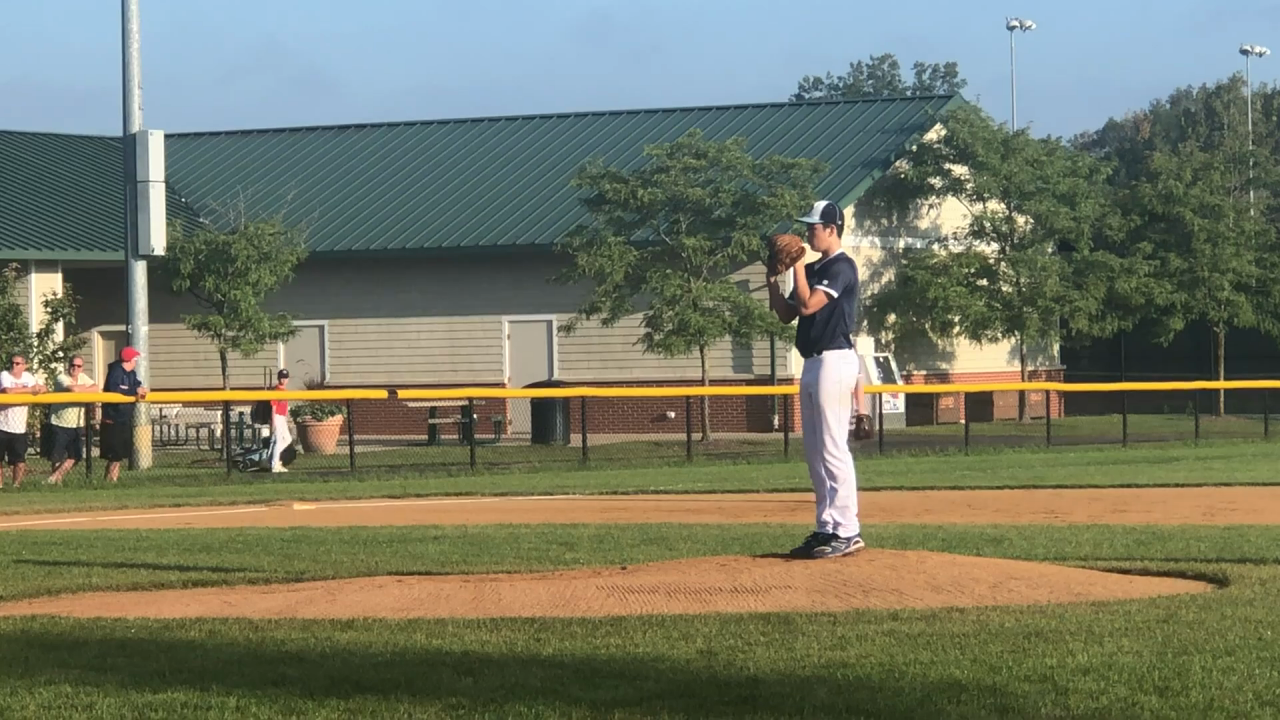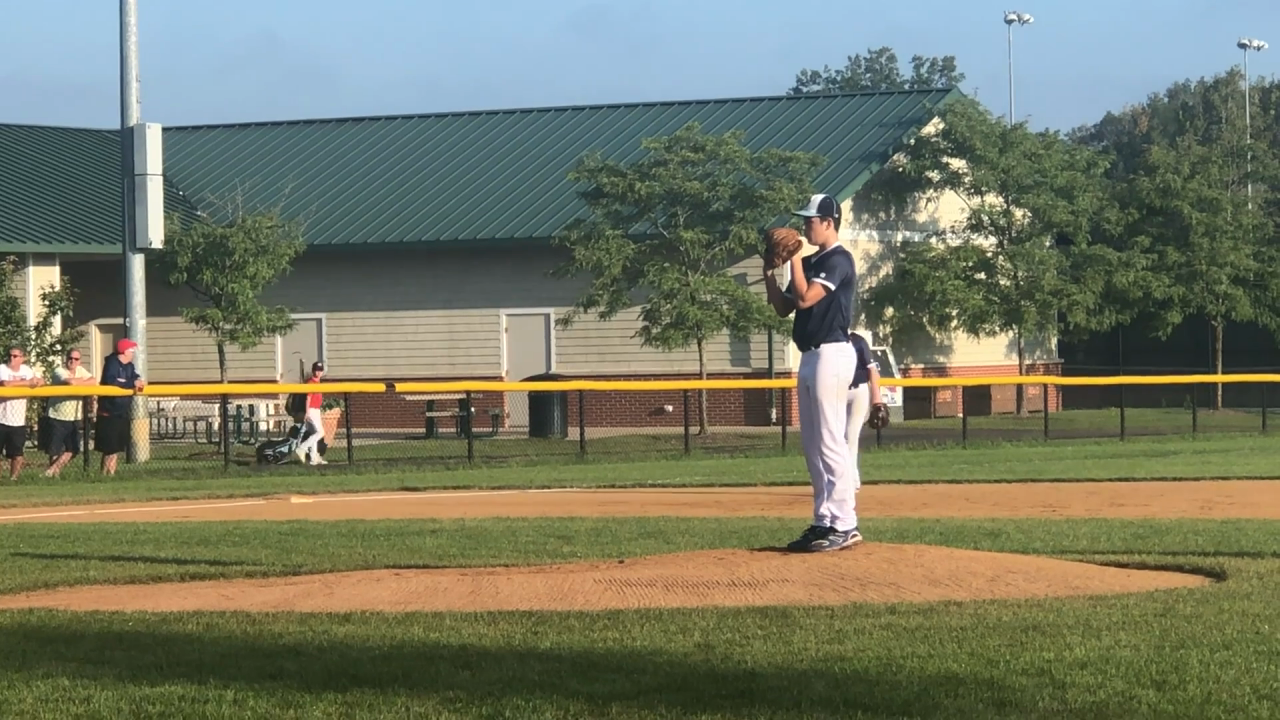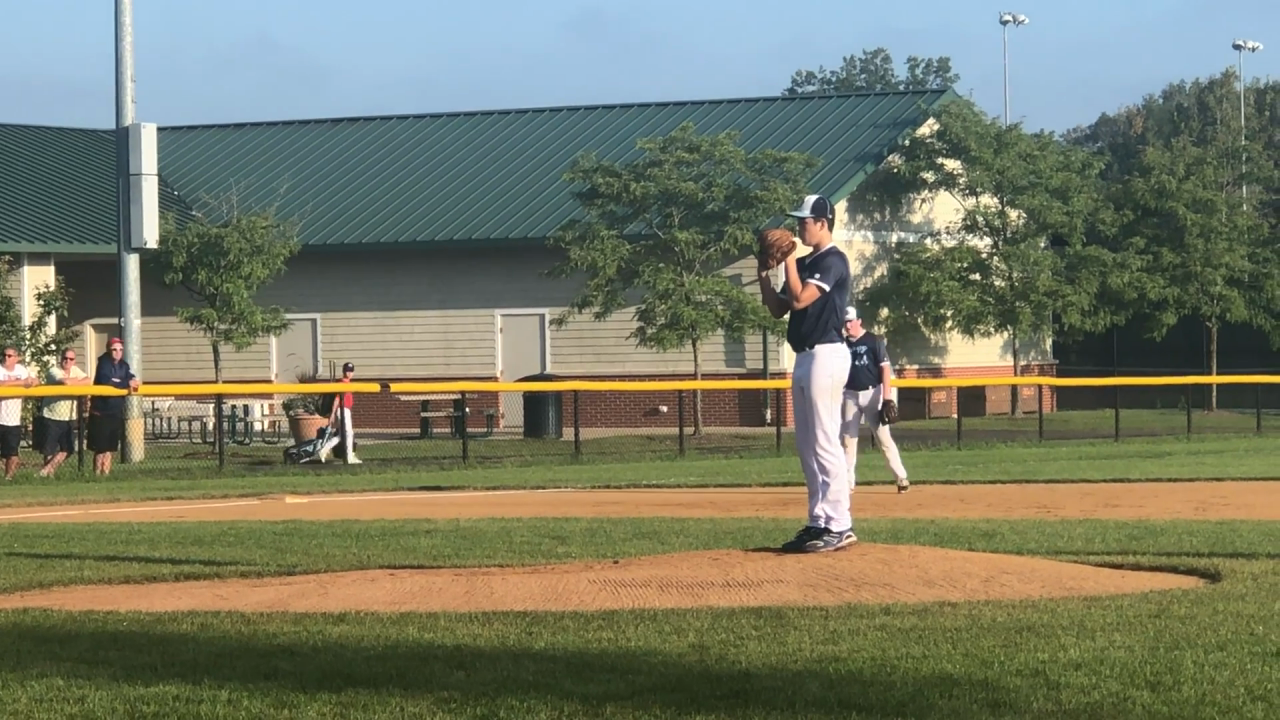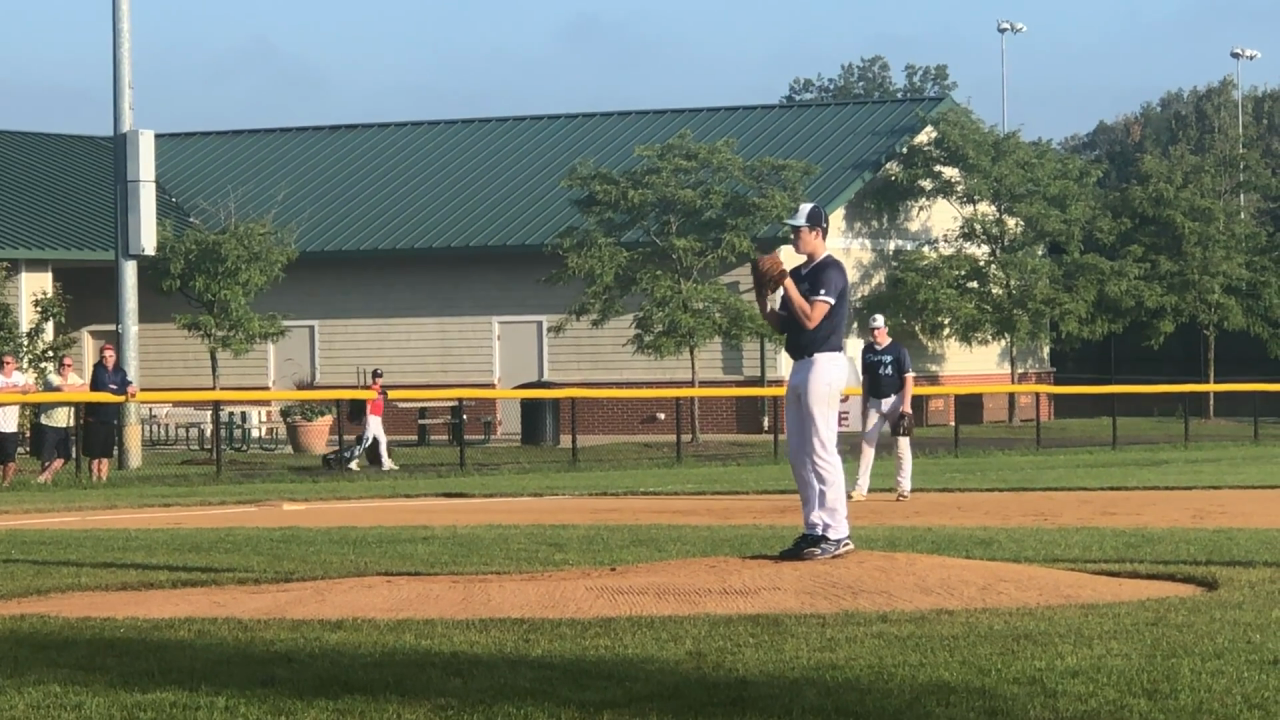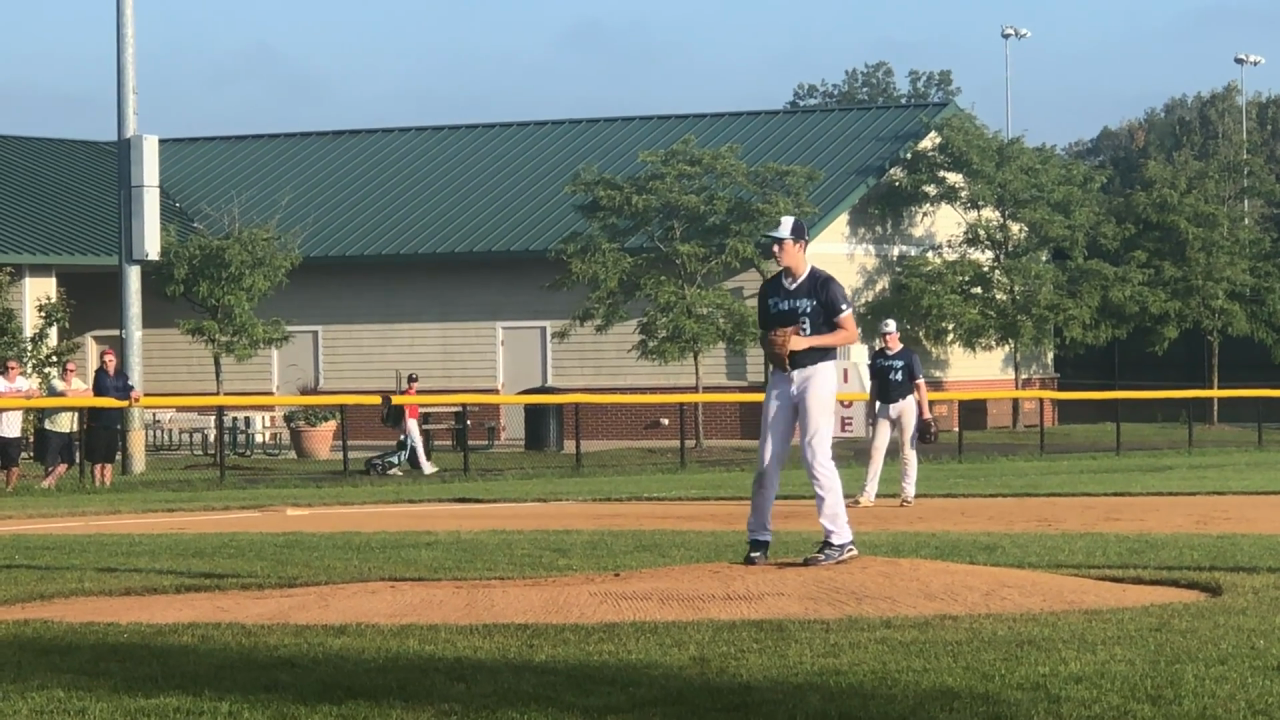
dt=0.4s
person 1, frame 1
left shoulder: (842, 267)
right shoulder: (814, 269)
left elbow: (807, 305)
right elbow: (786, 314)
left wrist: (797, 264)
right wrist: (772, 276)
left hip: (833, 362)
right hip: (813, 364)
left knee: (833, 448)
right knee: (814, 450)
left ankle: (847, 531)
right ankle: (826, 527)
person 1, frame 2
left shoulder: (838, 259)
right shoulder: (810, 262)
left elbow: (804, 298)
right elbow: (783, 307)
left wrist: (794, 258)
right wrist: (769, 270)
left hip: (830, 356)
right hip: (810, 357)
left knee: (830, 442)
right knee: (812, 444)
left ankle: (845, 525)
right ankle: (824, 521)
person 1, frame 3
left shoulder: (832, 260)
right shoulder: (804, 263)
left elbow: (799, 300)
right elbow: (777, 309)
left wrist: (788, 259)
right wrist: (764, 271)
left hip: (825, 357)
right hip: (804, 358)
left knee: (825, 443)
right knee: (807, 446)
left ankle: (839, 525)
right ankle: (818, 522)
person 1, frame 4
left shoulder: (830, 271)
right shoulder: (799, 273)
left elbow: (810, 319)
right elbow: (781, 326)
left wrist: (786, 281)
right wrist: (762, 294)
left hip: (822, 366)
right hip: (800, 367)
left knee: (821, 452)
right knee: (799, 454)
left ankle: (837, 535)
right ankle: (814, 531)
person 1, frame 5
left shoulder: (824, 285)
right shoulder: (769, 288)
left elbow: (850, 333)
left wrist: (806, 341)
right wrist: (770, 345)
left hip: (815, 376)
right hip: (780, 378)
left knee: (817, 458)
right knee: (768, 459)
left ankle: (840, 540)
right ankle: (760, 538)
